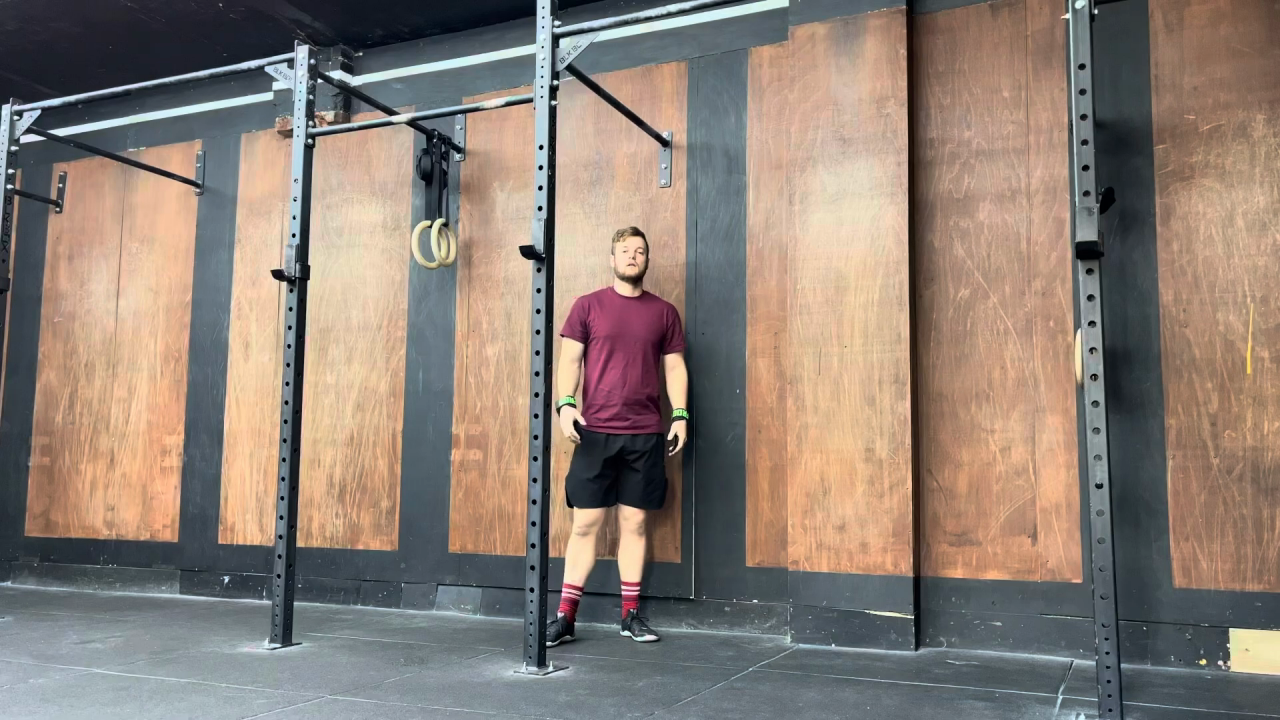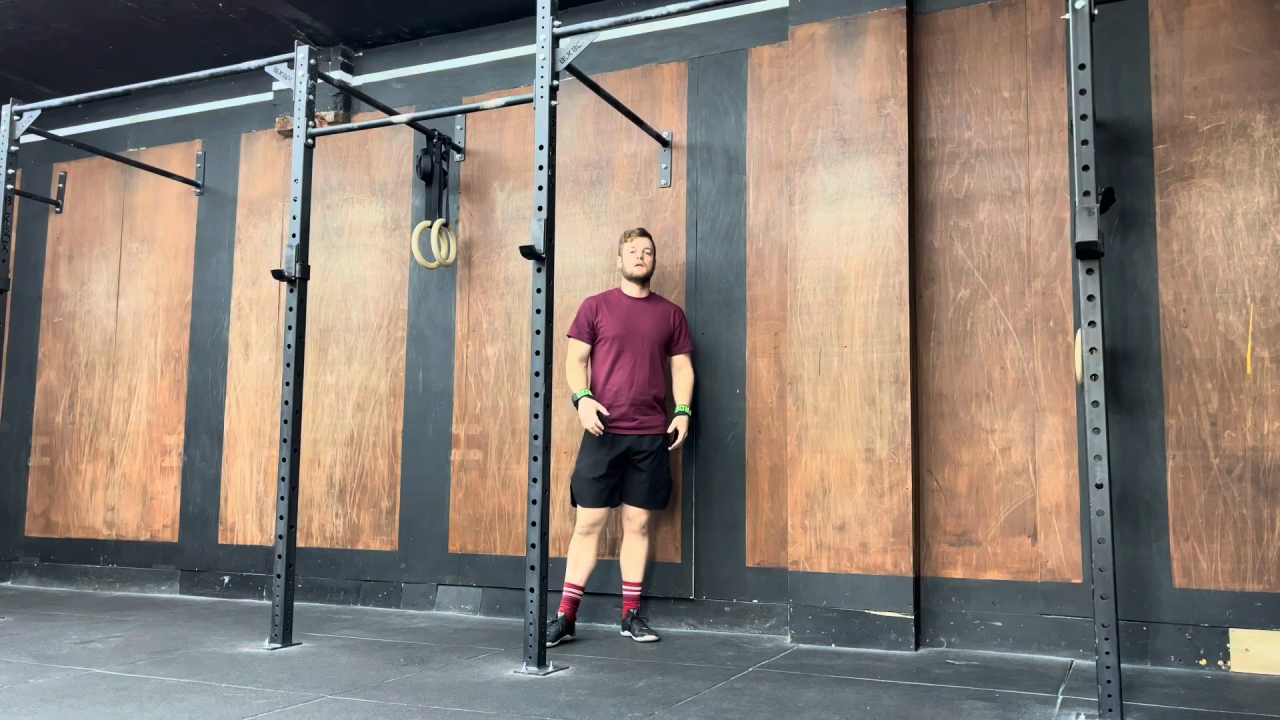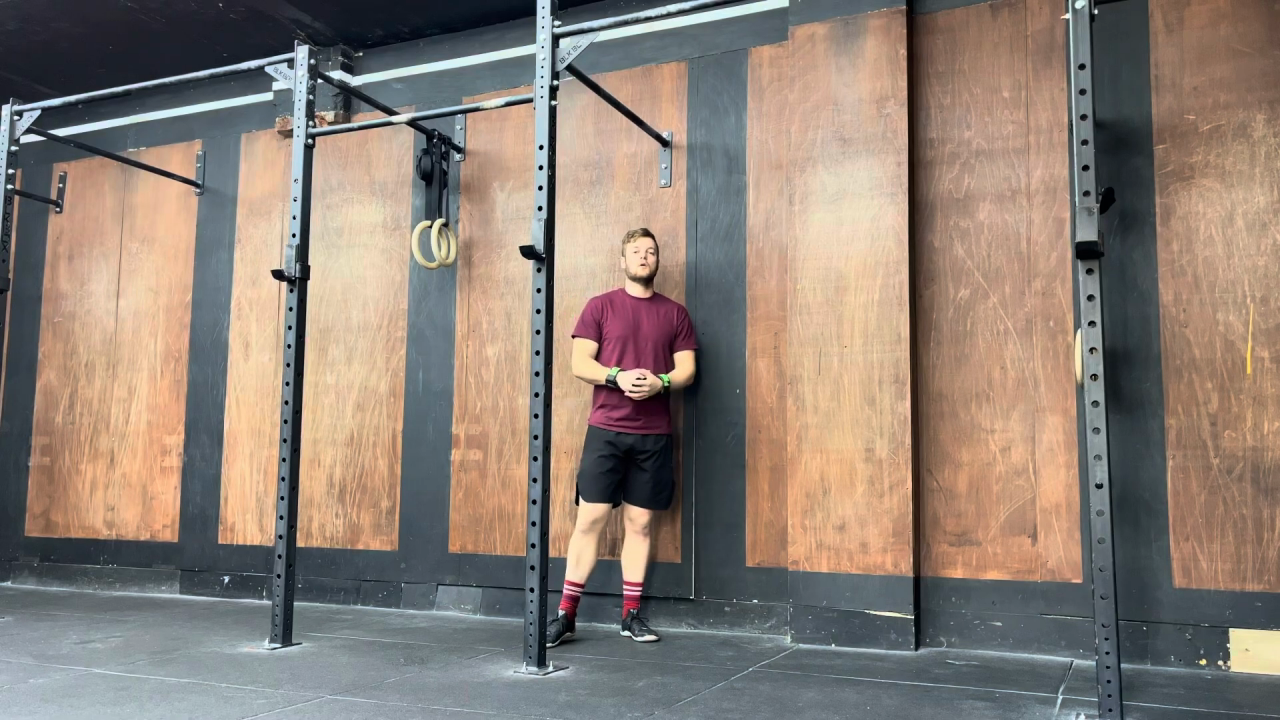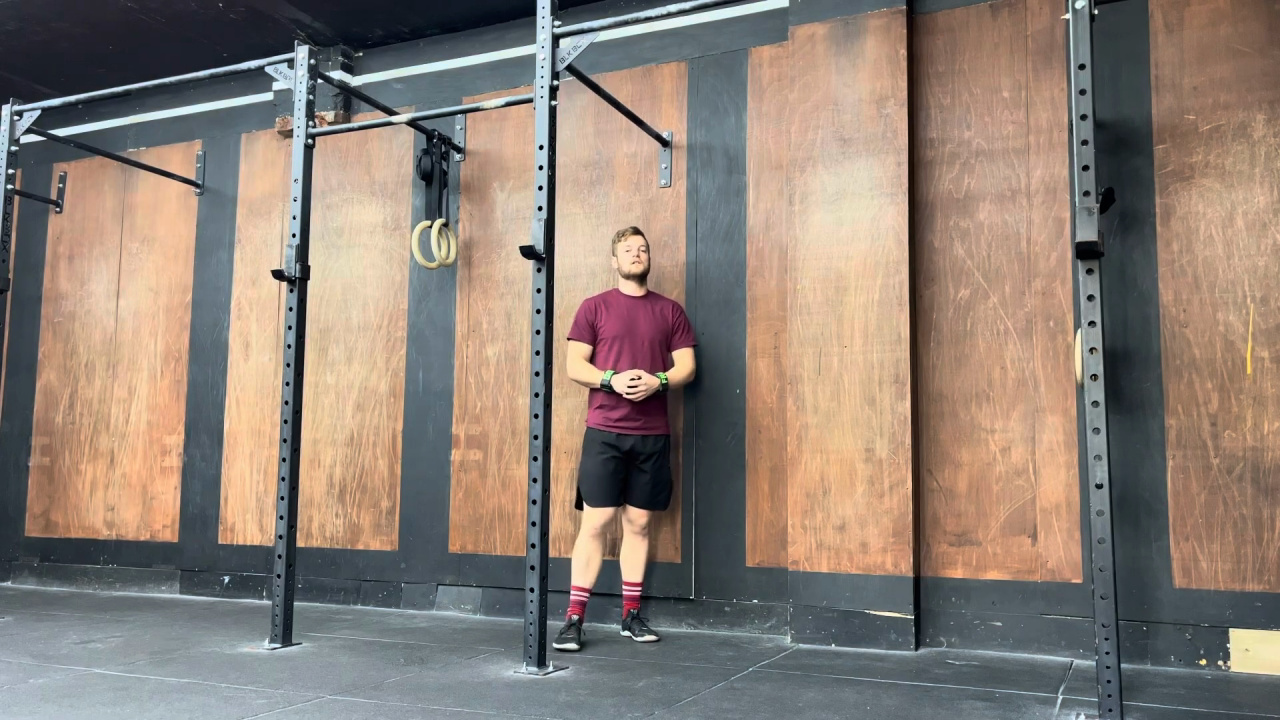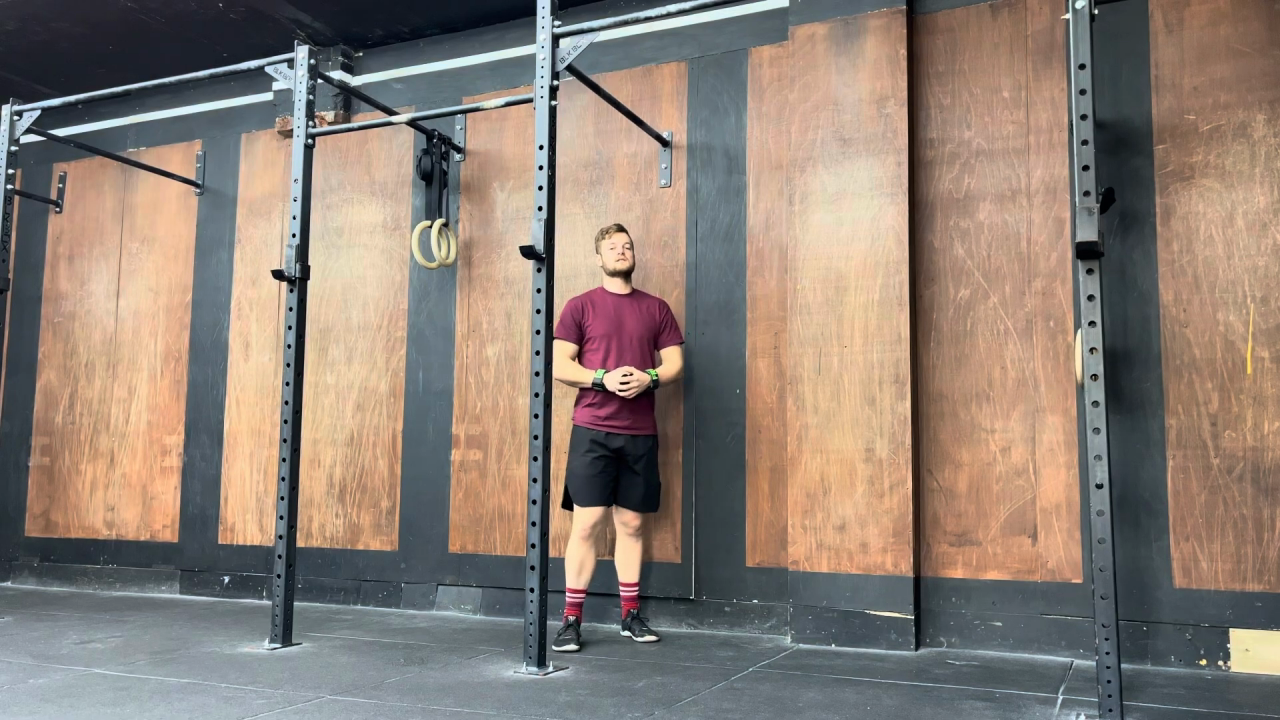
dt=0.3s
person 1, frame 1
left shoulder: (664, 311)
right shoulder: (587, 306)
left elbow: (675, 367)
right elbow: (569, 360)
left wrist: (680, 415)
right wrist: (565, 403)
left hip: (645, 434)
right hip: (595, 431)
left knee: (635, 523)
right knee: (585, 523)
left ankle: (631, 614)
right ankle: (565, 615)
person 1, frame 2
left shoulder: (671, 313)
right shoulder: (595, 306)
left elbow: (682, 367)
right elbow: (575, 361)
left wrist: (682, 411)
right wrist: (583, 398)
left hip: (651, 435)
right hip: (604, 431)
left knee: (638, 523)
right knee: (588, 523)
left ankle: (631, 614)
right ankle: (565, 614)
person 1, frame 3
left shoulder: (675, 312)
right shoulder: (600, 306)
left elbow: (687, 368)
right elbow: (580, 362)
left wrist: (661, 382)
right wrist: (617, 376)
left hip: (654, 434)
right hip: (607, 429)
left knee: (640, 523)
right knee: (590, 518)
left ankle: (631, 614)
right ankle: (565, 613)
person 1, frame 4
left shoulder: (670, 310)
right shoulder: (594, 307)
left elbow: (687, 366)
right elbow: (574, 365)
left wrist: (658, 381)
right wrist: (612, 379)
left hip: (652, 434)
right hip: (605, 431)
left knee: (638, 524)
right knee: (595, 523)
left ankle: (631, 614)
right ankle: (574, 618)
person 1, frame 5
left shoulder: (656, 308)
right shoulder: (580, 306)
left elbow: (675, 363)
right elbow: (559, 365)
left wrist: (649, 378)
right wrist: (601, 378)
left hip: (640, 433)
right hip: (592, 431)
left knee: (631, 524)
right knee: (586, 524)
left ankle: (631, 614)
right ankle: (571, 619)
